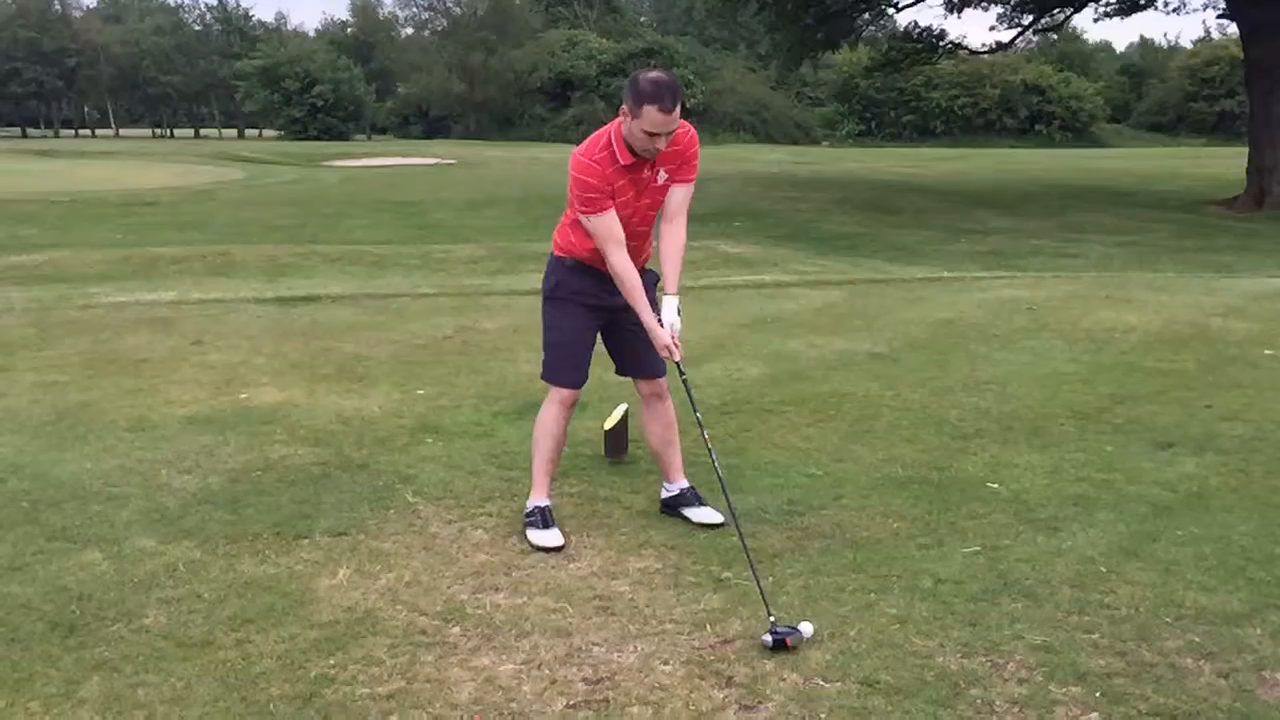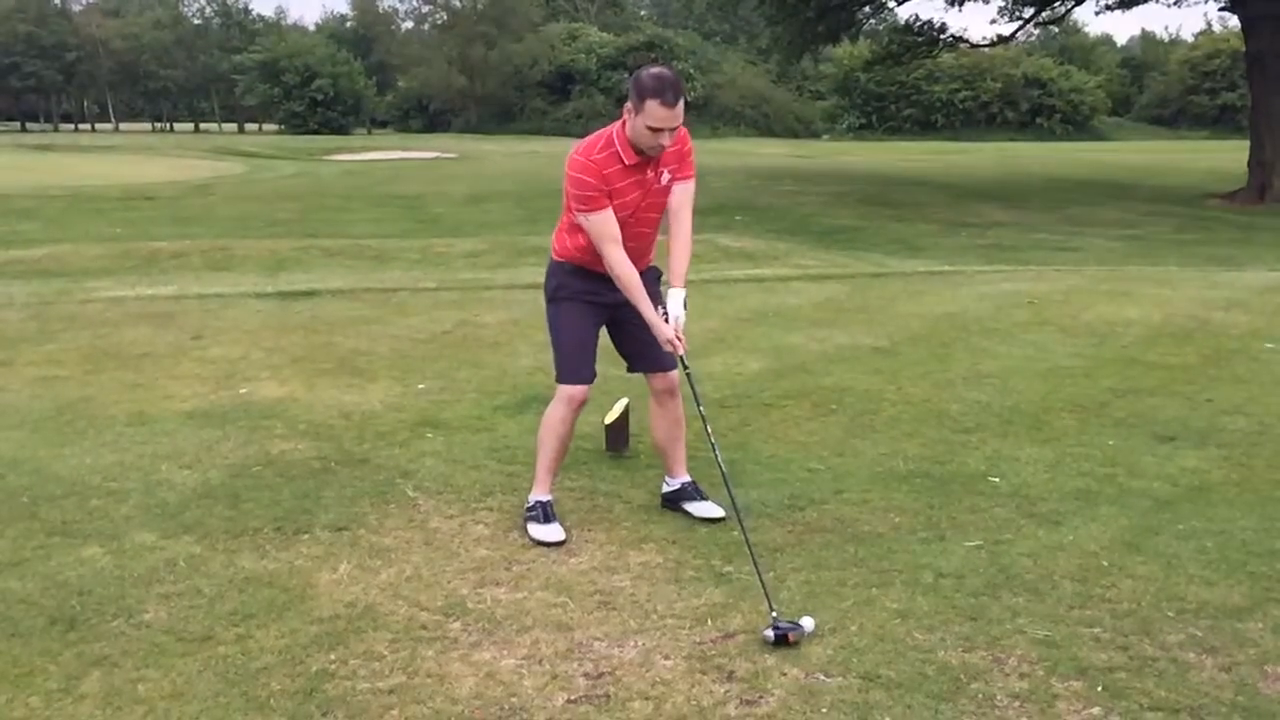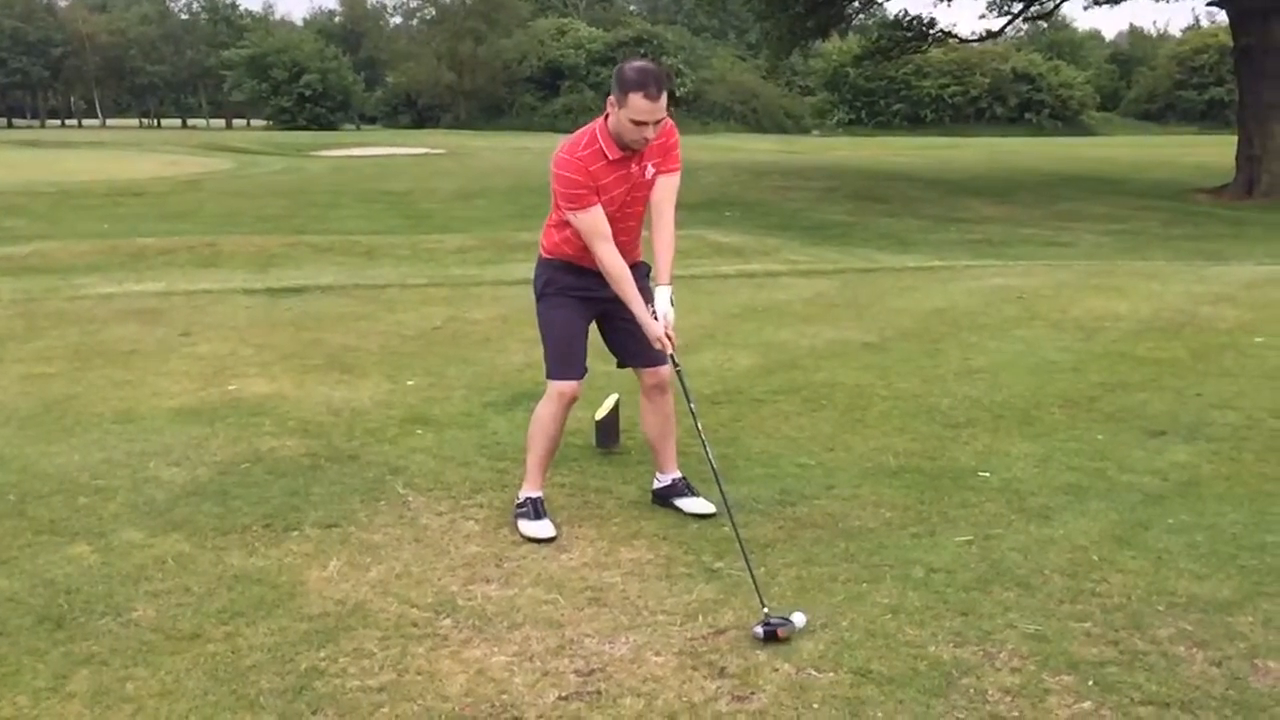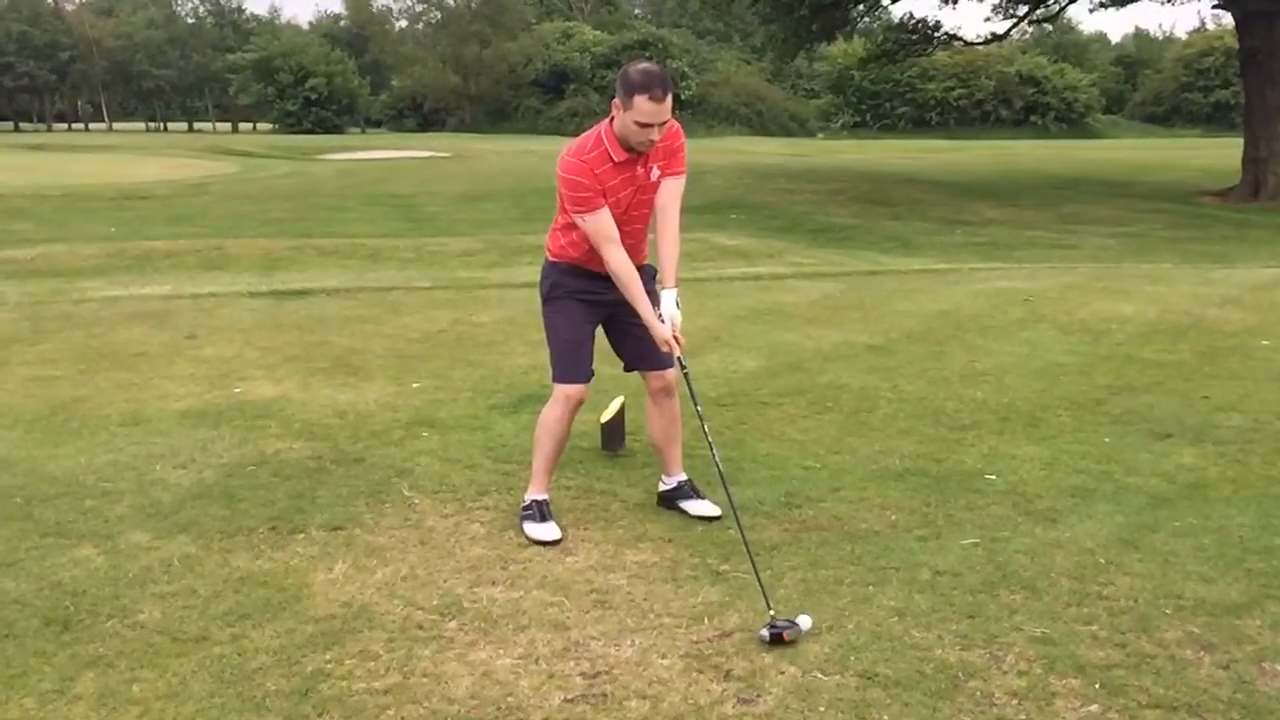
dt=0.7s
person 1, frame 1
left shoulder: (685, 142)
right shoulder: (589, 162)
left elbow: (673, 222)
right elbow: (614, 251)
left wrist: (670, 302)
right wrist: (650, 325)
left hip: (634, 273)
right hip: (576, 276)
left knee: (655, 386)
right knee: (564, 392)
left ankle: (675, 489)
right ankle: (538, 504)
person 1, frame 2
left shoulder: (679, 145)
right shoulder: (588, 162)
left elbow: (681, 220)
right elbow: (610, 251)
left wrist: (677, 295)
right wrist: (654, 321)
left hip: (639, 273)
right hip: (577, 278)
left knee: (667, 381)
right knee: (574, 390)
left ankle: (677, 484)
right ankle: (539, 499)
person 1, frame 3
left shoulder: (665, 137)
right shoulder: (573, 159)
left elbow: (663, 216)
right elbow: (601, 248)
left wrist: (663, 293)
right wrist: (644, 319)
left hip: (627, 268)
right hip: (566, 274)
left knee: (658, 377)
right knee: (565, 387)
left ankle: (668, 480)
right ankle: (529, 497)
person 1, frame 4
left shoulder: (670, 139)
right shoulder: (579, 162)
left elbow: (667, 218)
right elbow: (610, 250)
left wrist: (669, 296)
right wrist: (652, 321)
left hip: (634, 271)
right hip: (573, 278)
left knee: (664, 379)
right knee: (571, 391)
left ankle: (674, 483)
right ankle: (535, 499)
